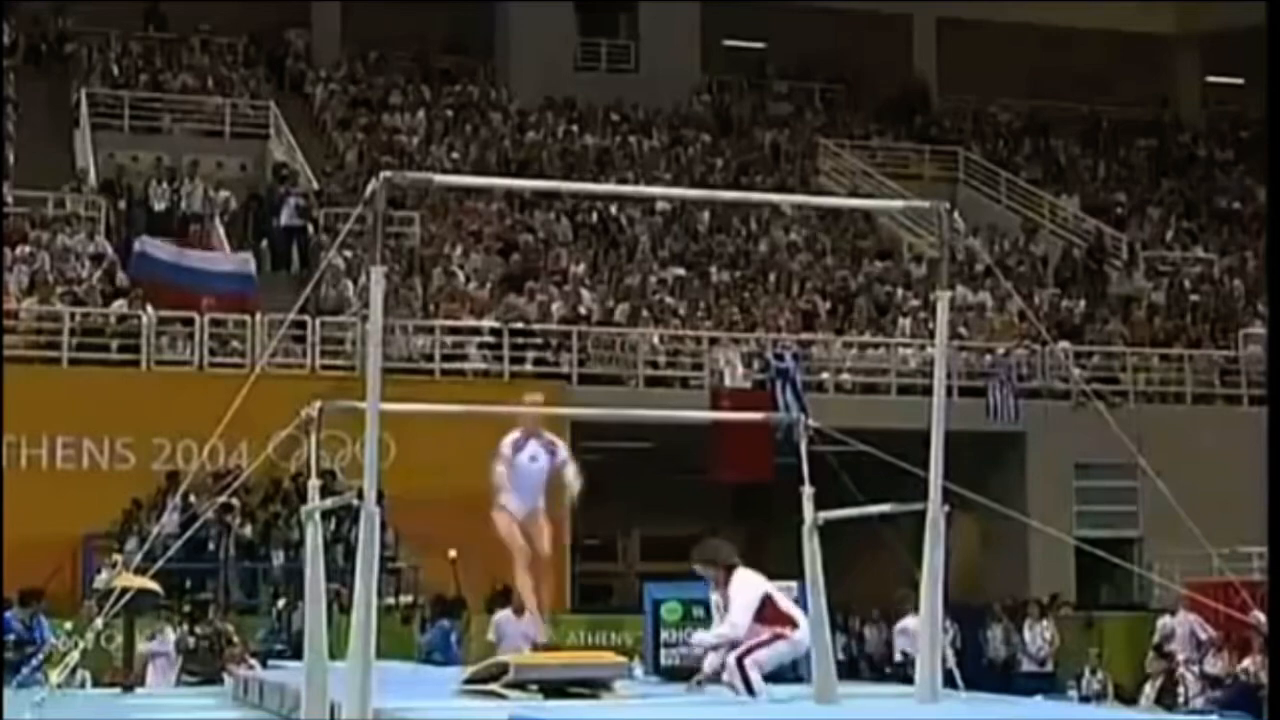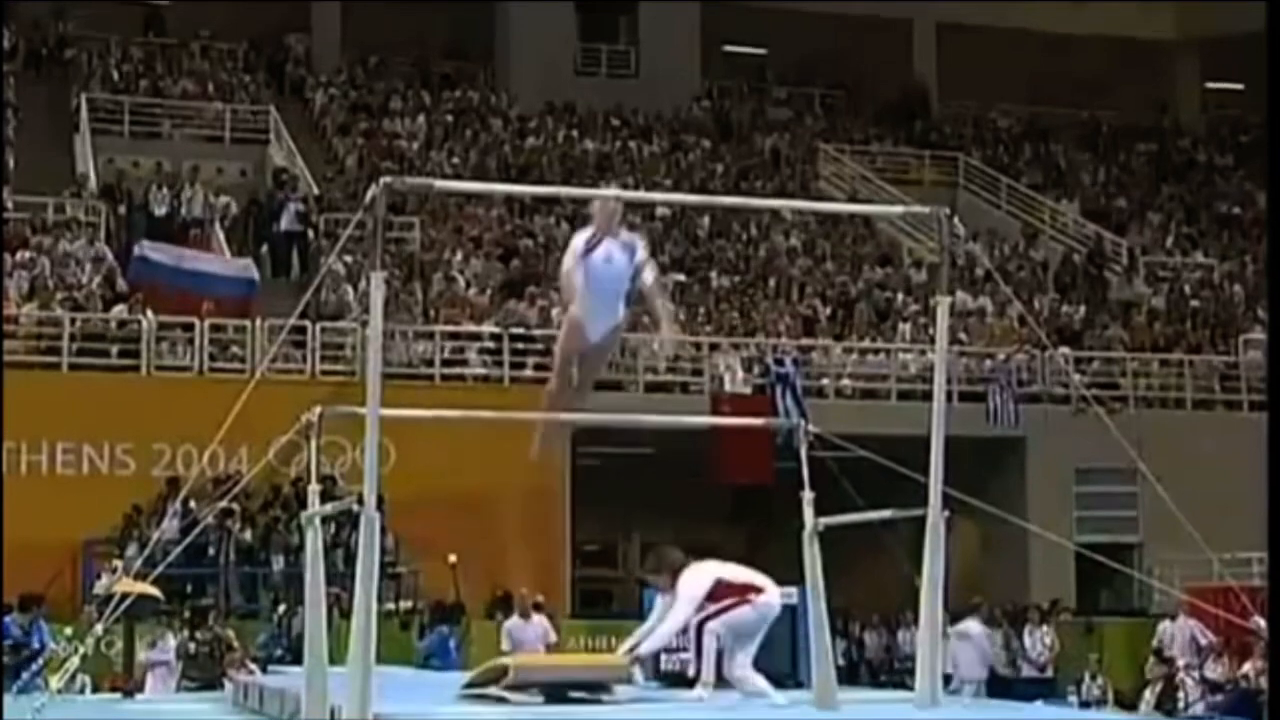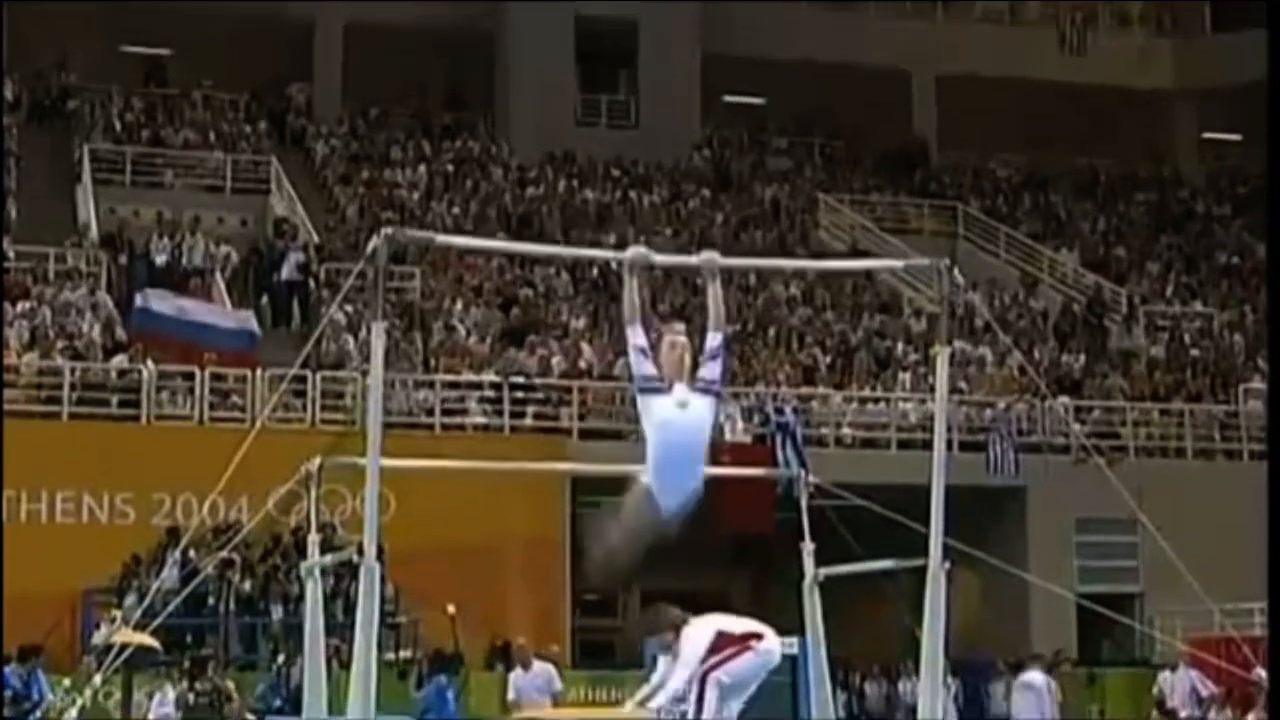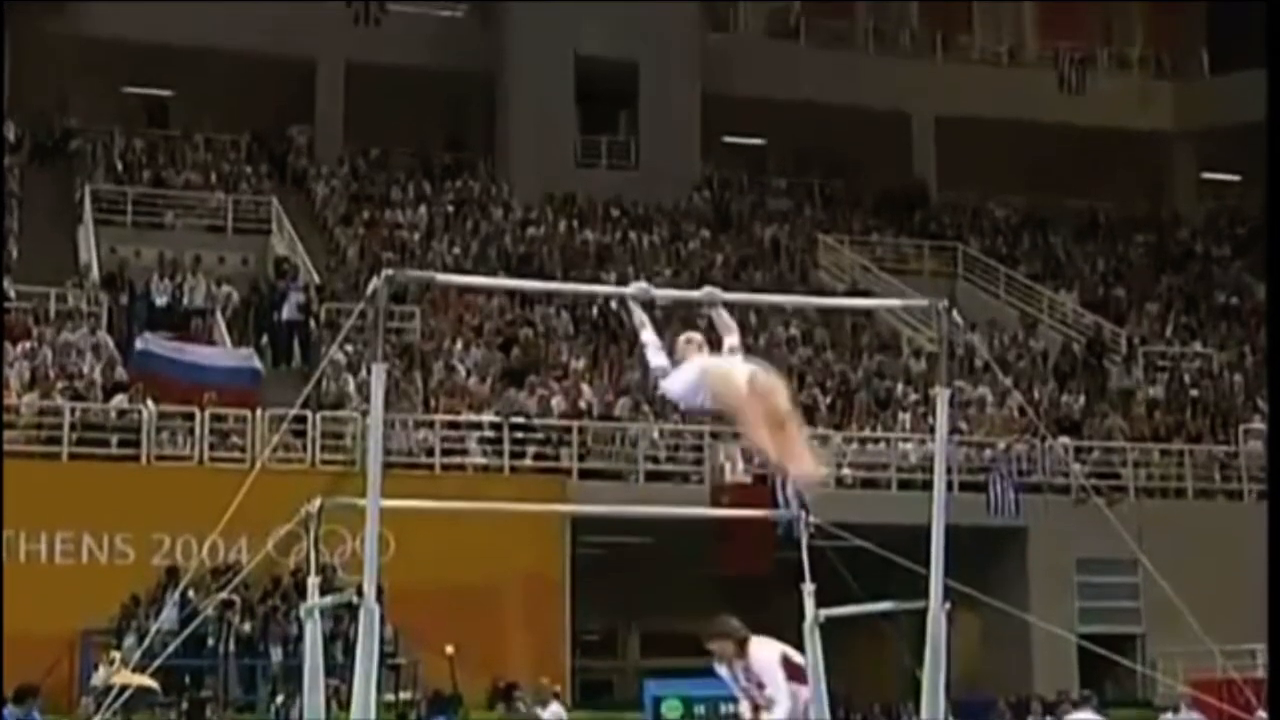
dt=0.5s
person 1, frame 1
left shoulder: (553, 444)
right shoulder: (511, 442)
left elbow: (569, 470)
right elbow: (500, 471)
left wrist: (573, 485)
right wrist: (503, 486)
left hip: (535, 509)
right hip: (507, 508)
left knee: (545, 554)
right knee: (522, 551)
right ankle: (535, 618)
person 1, frame 2
left shoulder: (632, 245)
right shoulder: (583, 239)
left elbow: (649, 279)
right elbow: (568, 269)
left wrist: (664, 317)
right wrist: (571, 299)
left hip: (610, 325)
right hip: (580, 320)
left knee: (583, 385)
right knee: (561, 382)
right ankle: (543, 432)
person 1, frame 3
left shoulder: (704, 388)
right shoulder: (649, 385)
left elbow: (716, 332)
right elbow: (633, 327)
left wrist: (713, 278)
right wrist: (631, 272)
left hip: (688, 494)
right hip: (653, 492)
right knee: (617, 545)
right ankle: (602, 552)
person 1, frame 4
left shoulder: (723, 360)
right shoulder: (671, 379)
left elbow: (733, 337)
right elbow: (651, 343)
left wrist: (715, 307)
right wrist: (634, 303)
left ankle: (801, 458)
right ankle: (790, 461)
